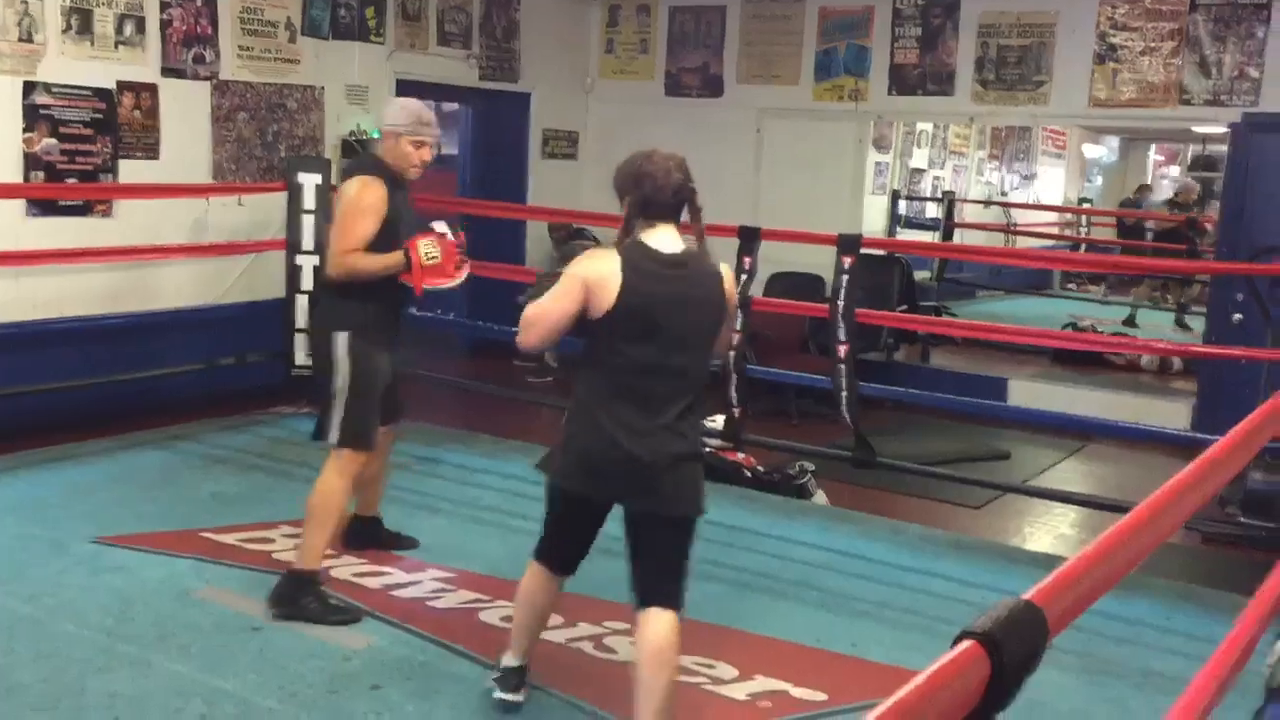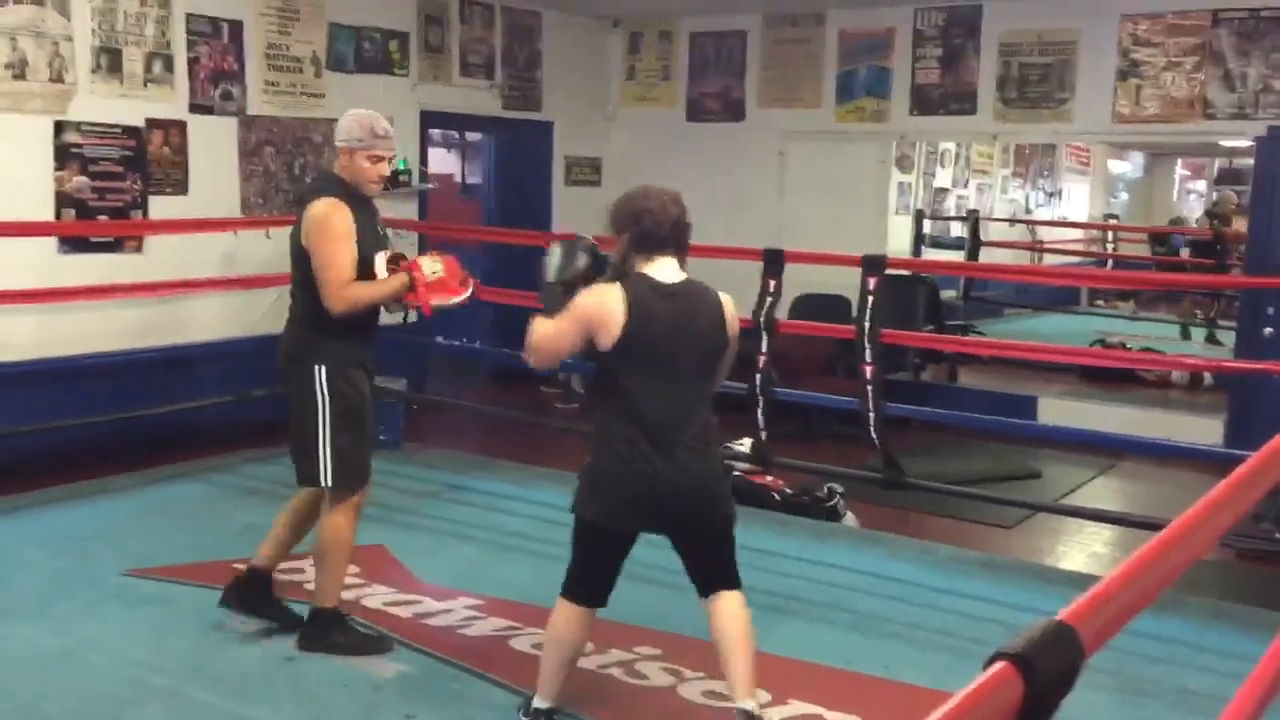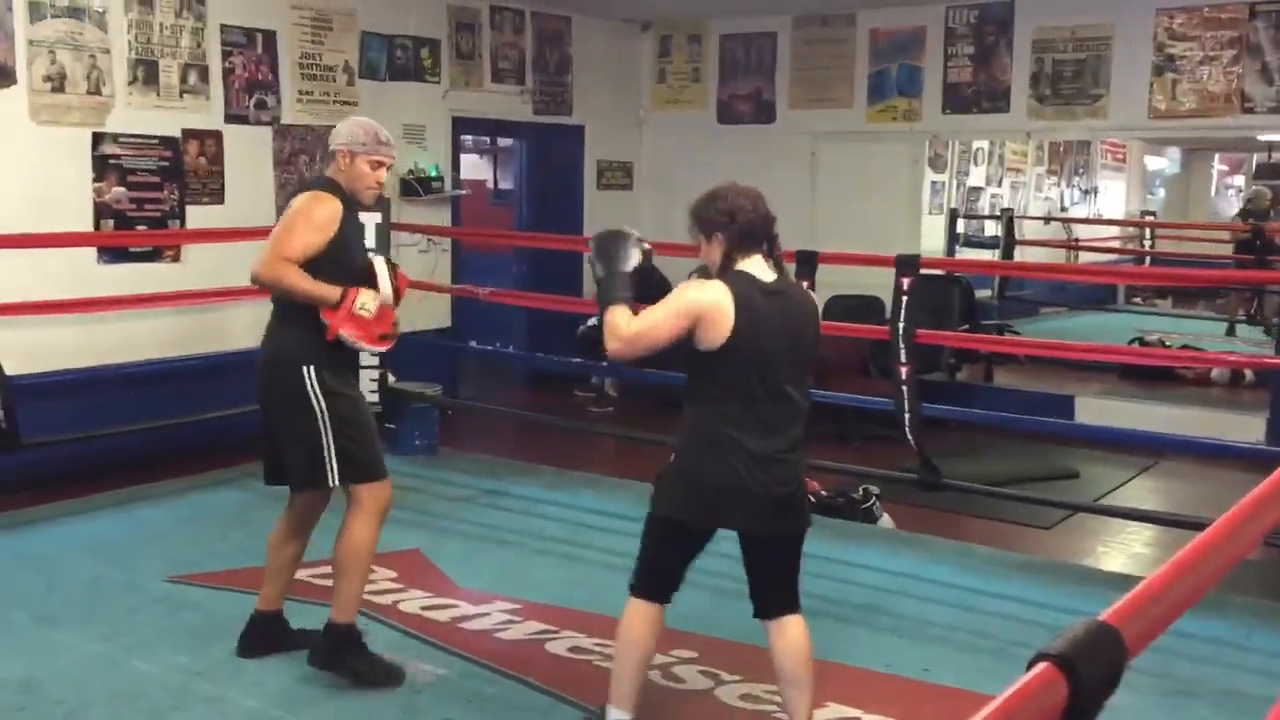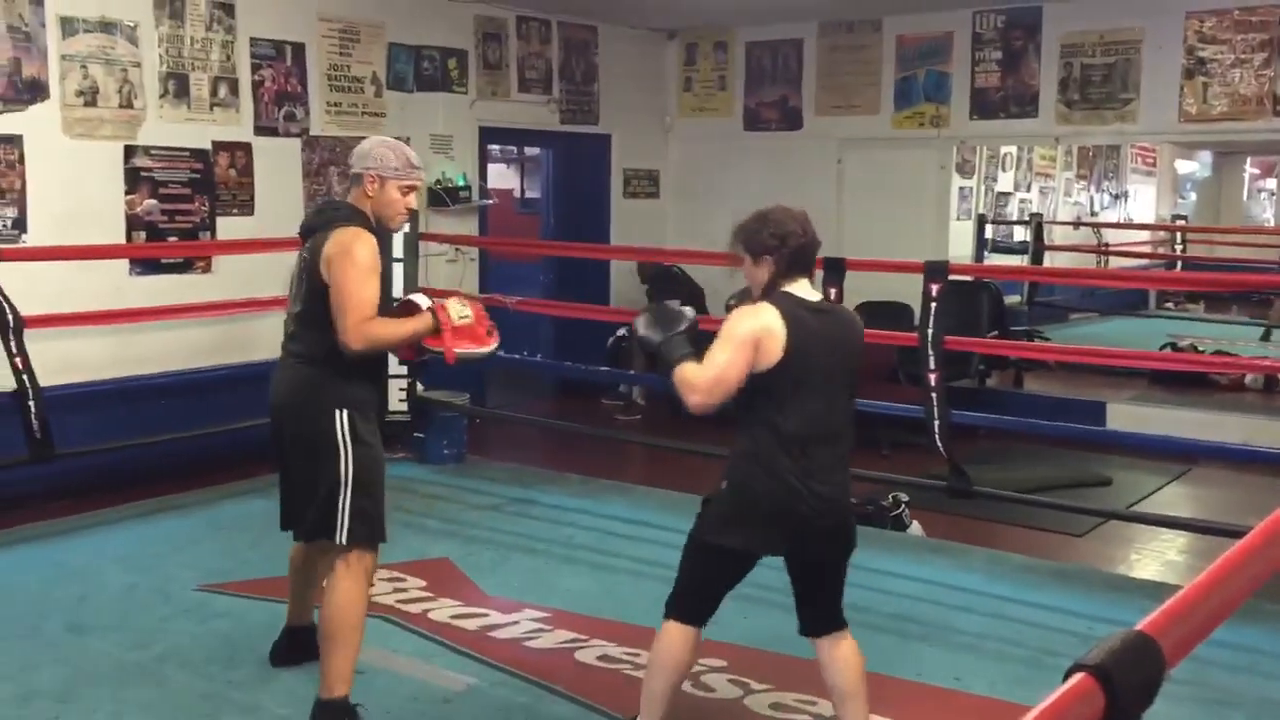
dt=0.4s
person 1, frame 1
left shoulder: (394, 186)
right shoulder: (367, 187)
right elbow: (339, 263)
right wrist: (405, 259)
left hip: (371, 330)
right hip: (347, 332)
left knee: (381, 432)
right knee: (350, 453)
left ankle: (365, 524)
right ankle: (298, 583)
person 1, frame 2
left shoulder: (358, 205)
right shoulder: (331, 209)
right elbow: (338, 298)
left wrist: (396, 279)
right wrist: (408, 280)
left hip: (340, 361)
right hip: (326, 364)
left knee: (328, 485)
right knee: (347, 493)
left ankle: (254, 581)
right ankle: (325, 622)
person 1, frame 3
left shoulder: (344, 212)
right shoulder: (320, 204)
right elbow: (268, 268)
left wrist: (373, 293)
right wrist: (341, 297)
left hip: (310, 369)
right hip: (309, 369)
left knee: (309, 498)
right knee: (371, 493)
left ankle: (265, 624)
right ankle: (339, 637)
person 1, frame 4
left shoulder: (331, 232)
right shoulder: (355, 240)
right elbow: (357, 335)
left wrist: (407, 328)
right wrist: (430, 320)
left hip: (304, 396)
right hip: (331, 405)
left knee: (321, 529)
right knee: (353, 553)
left ankle: (297, 634)
person 2, frame 1
left shoulder: (598, 267)
right shoulder: (718, 280)
left elbow: (530, 336)
left wrist: (552, 283)
left hip: (593, 449)
right hip: (670, 458)
left knee: (550, 559)
right knee: (659, 601)
left ankle: (512, 669)
person 2, frame 2
left shoulder: (604, 301)
right shoulder: (720, 308)
left elbow: (539, 353)
left wrist: (555, 298)
left hip: (619, 477)
right hip: (696, 478)
left knee: (580, 593)
right knee: (722, 588)
person 2, frame 3
left shoulder: (704, 297)
right shoulder: (805, 304)
left elbow: (620, 343)
left wrist: (613, 279)
left hip: (704, 474)
right hip: (779, 480)
left knee: (648, 591)
right knee: (781, 608)
person 2, frame 4
left shoulder: (755, 321)
right shoulder: (848, 324)
left elbow: (701, 395)
left wrist: (671, 341)
left hip: (754, 495)
right hip: (827, 500)
left knee: (684, 613)
right knee: (829, 626)
